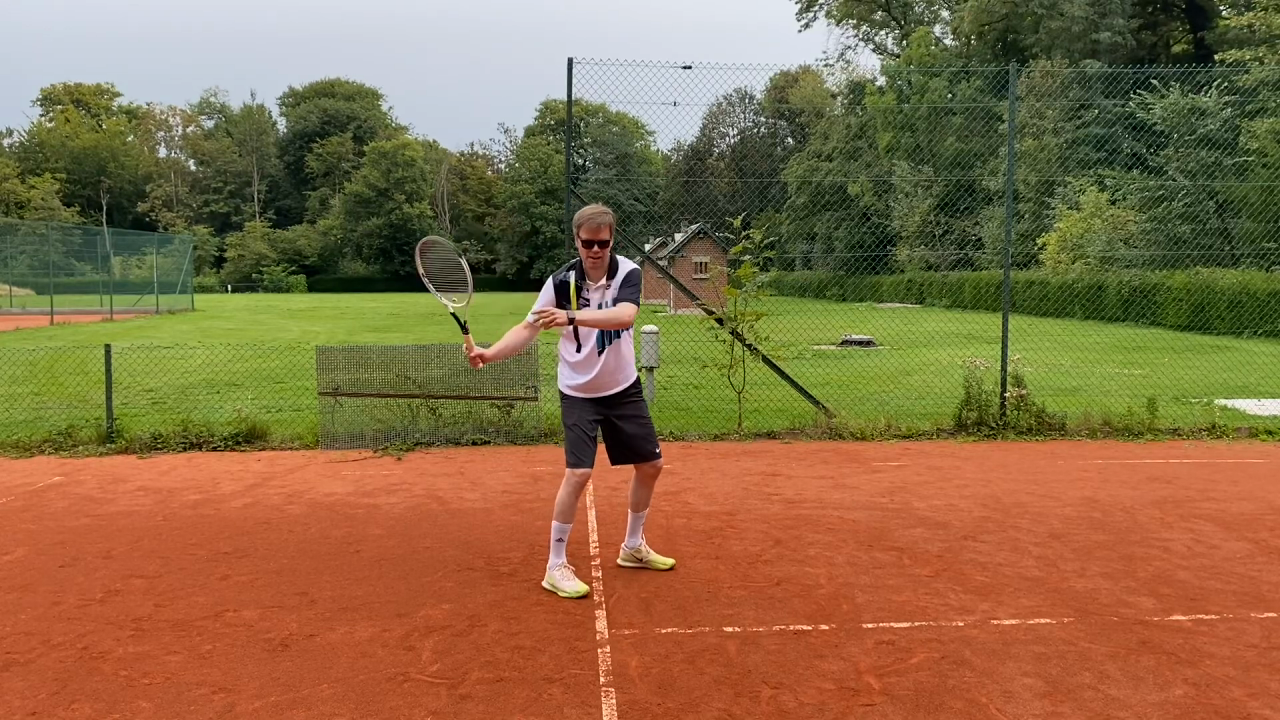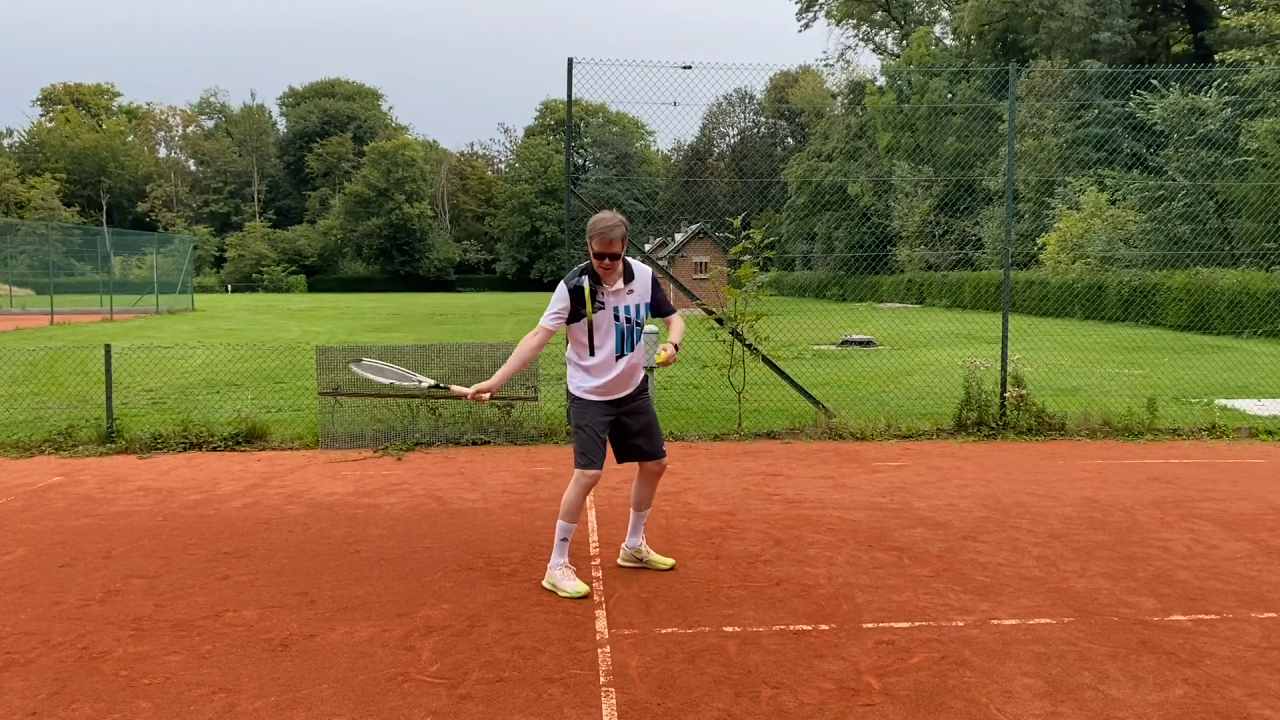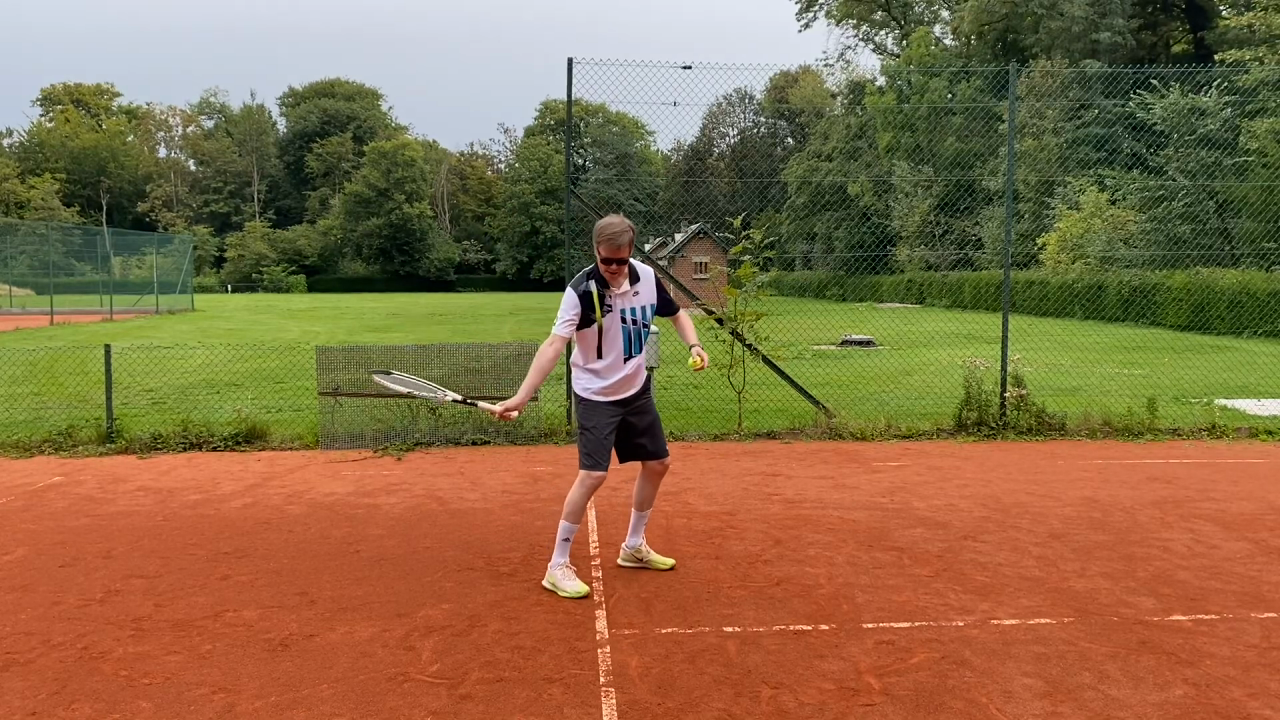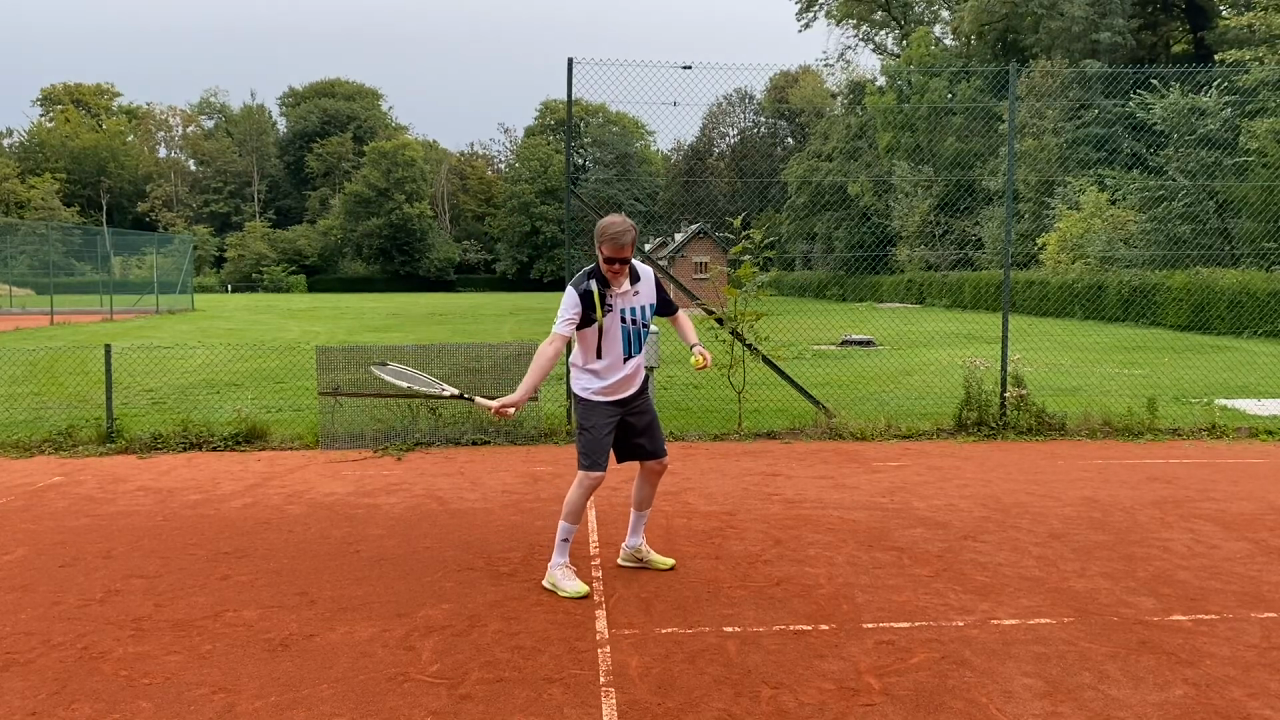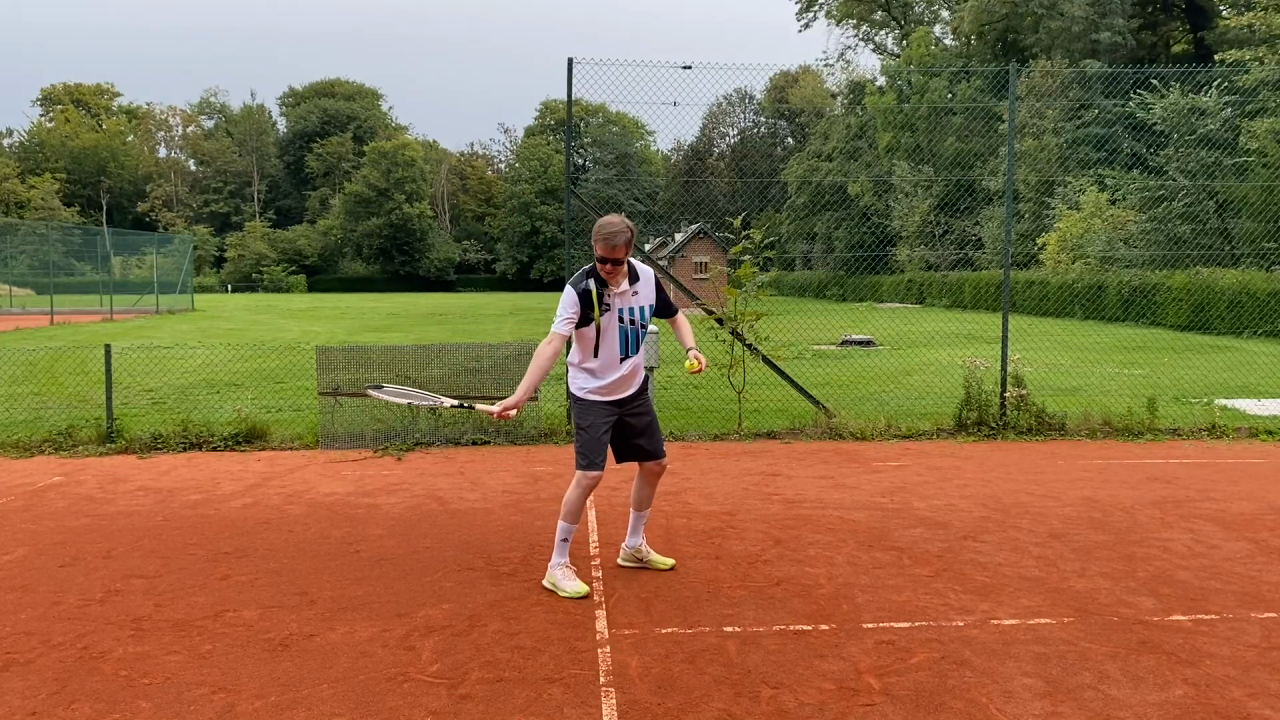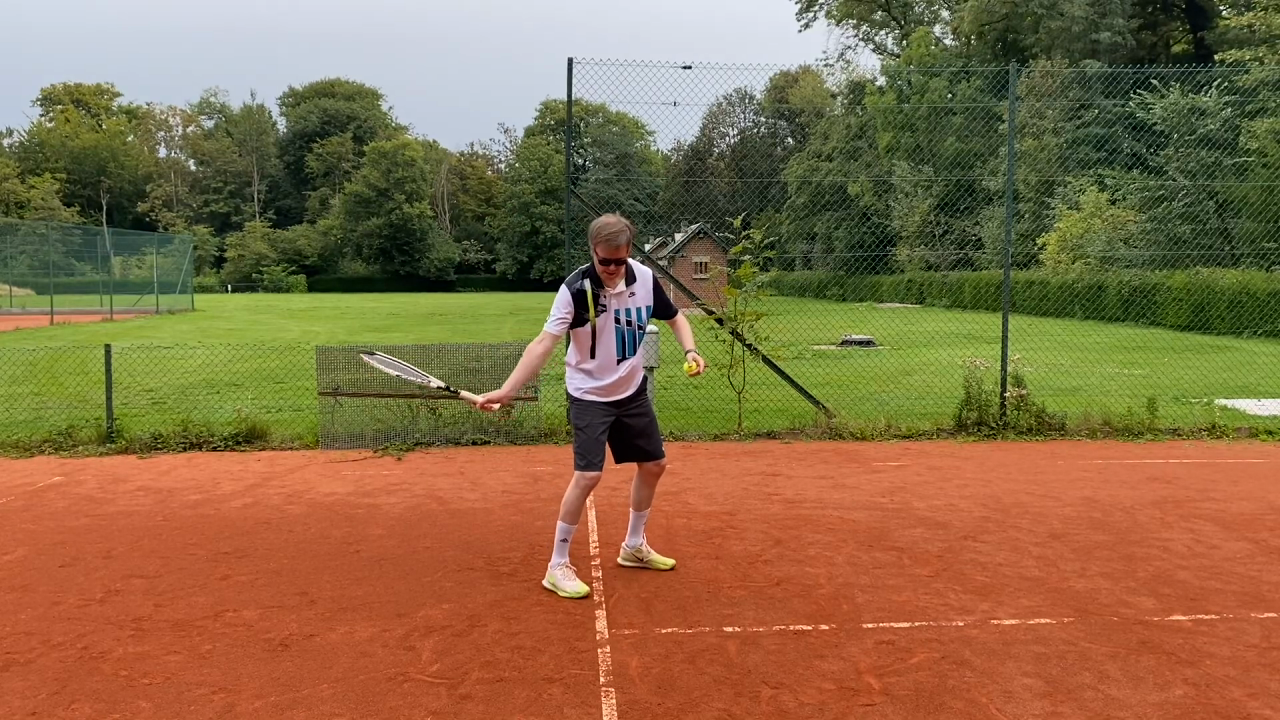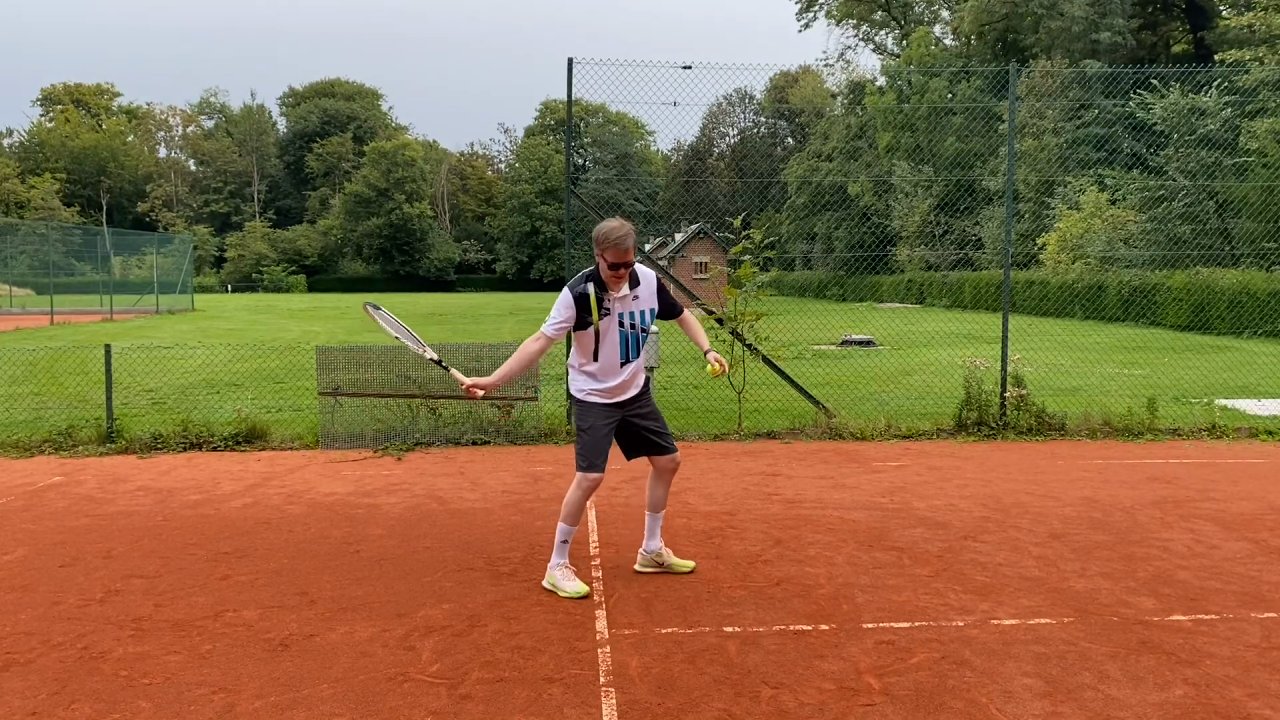
dt=0.3s
person 1, frame 1
left shoulder: (627, 273)
right shoulder: (561, 281)
left elbow: (624, 315)
right elbow: (528, 327)
left wrist: (573, 317)
right wrist: (489, 353)
left hip: (624, 389)
right hip: (579, 393)
left knee: (650, 466)
right knee: (578, 473)
left ankle: (633, 546)
right ankle: (556, 567)
person 1, frame 2
left shoulder: (644, 276)
right shoulder: (573, 285)
left elbow: (674, 320)
right elbow: (539, 336)
left wrist: (671, 344)
right wrist: (496, 380)
left hip: (632, 390)
right hip: (589, 394)
left knee: (654, 465)
right knee: (587, 474)
left ankle: (634, 546)
right ankle: (557, 566)
person 1, frame 3
left shoulder: (647, 277)
right shoulder: (581, 290)
left elbow: (676, 314)
right elbow: (554, 345)
left wrist: (694, 345)
right wrist: (521, 397)
left hip: (637, 390)
right hip: (596, 395)
left knee: (657, 464)
right knee: (592, 475)
left ankle: (634, 547)
right ankle: (558, 566)
person 1, frame 4
left shoulder: (646, 277)
right shoulder: (581, 289)
left elbow: (674, 313)
right elbow: (553, 344)
left wrist: (694, 344)
right wrist: (520, 394)
left hip: (635, 390)
right hip: (595, 395)
left knee: (656, 464)
right knee: (590, 476)
left ankle: (634, 546)
right ankle: (557, 566)
person 1, frame 5
left shoulder: (647, 277)
right shoulder: (580, 288)
left elbow: (675, 316)
right elbow: (553, 343)
left wrist: (691, 348)
right wrist: (520, 395)
left hip: (634, 390)
right hip: (592, 395)
left knee: (655, 464)
right knee: (589, 475)
left ankle: (634, 546)
right ankle: (558, 566)
person 1, frame 6
left shoulder: (645, 278)
right shoulder: (576, 288)
left elbow: (674, 317)
right elbow: (545, 342)
left wrist: (690, 351)
right wrist: (506, 390)
left hip: (632, 391)
right hip: (589, 396)
left knee: (654, 465)
right knee: (587, 476)
left ankle: (634, 545)
right ankle: (557, 566)
person 1, frame 7
left shoulder: (648, 280)
right shoulder: (579, 292)
left elbow: (681, 314)
right elbow: (540, 341)
left wrist: (708, 351)
right wrist: (494, 379)
left hip: (635, 392)
right hip: (593, 397)
left knee: (667, 461)
right knee: (589, 478)
left ankle: (652, 550)
right ankle: (557, 566)
